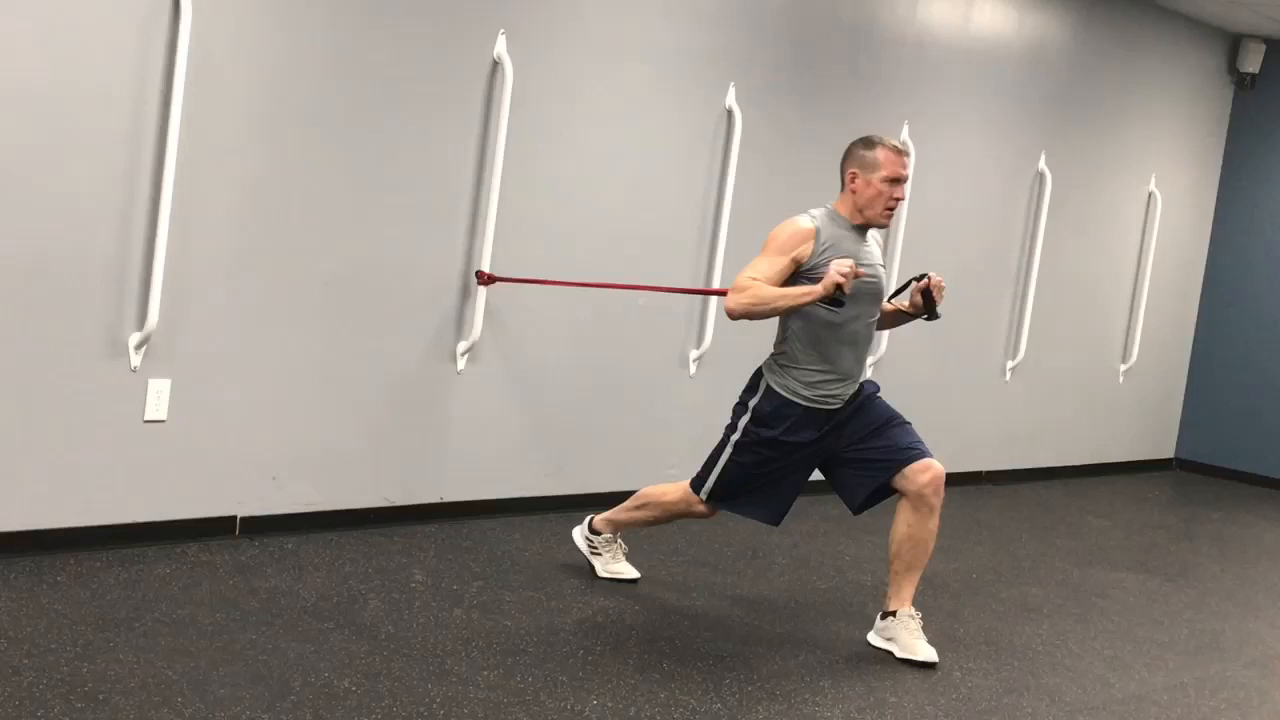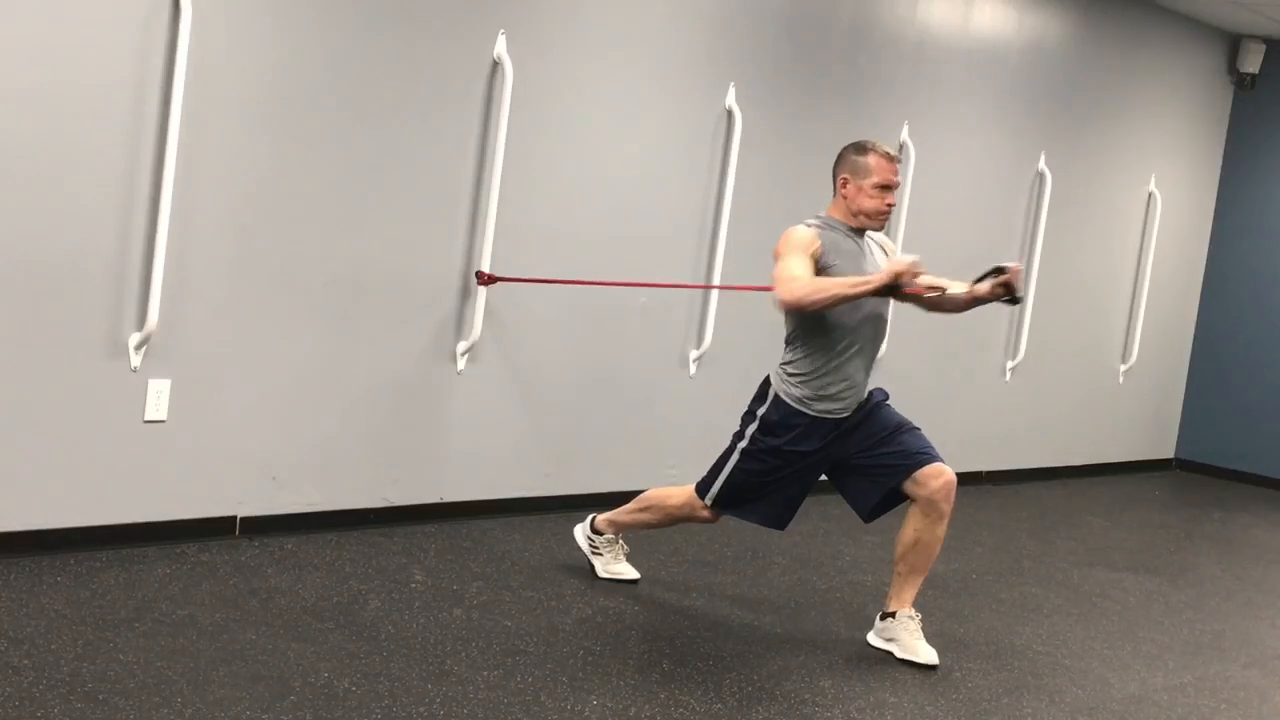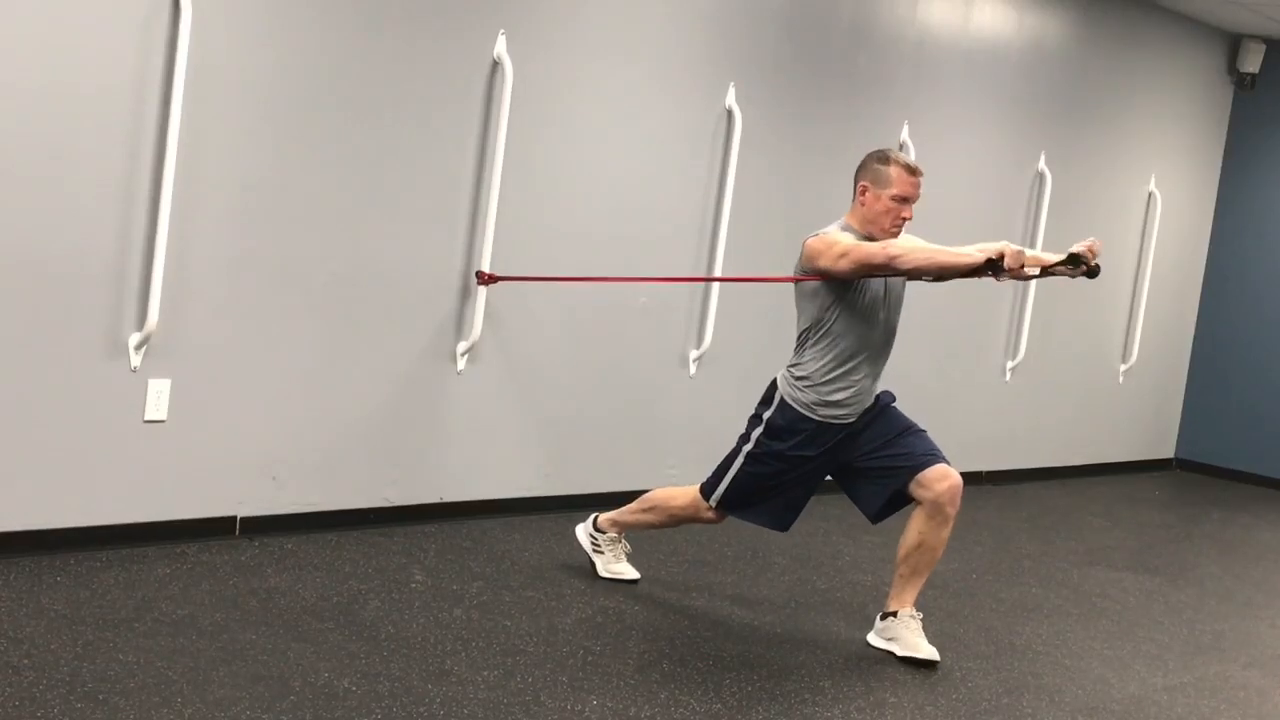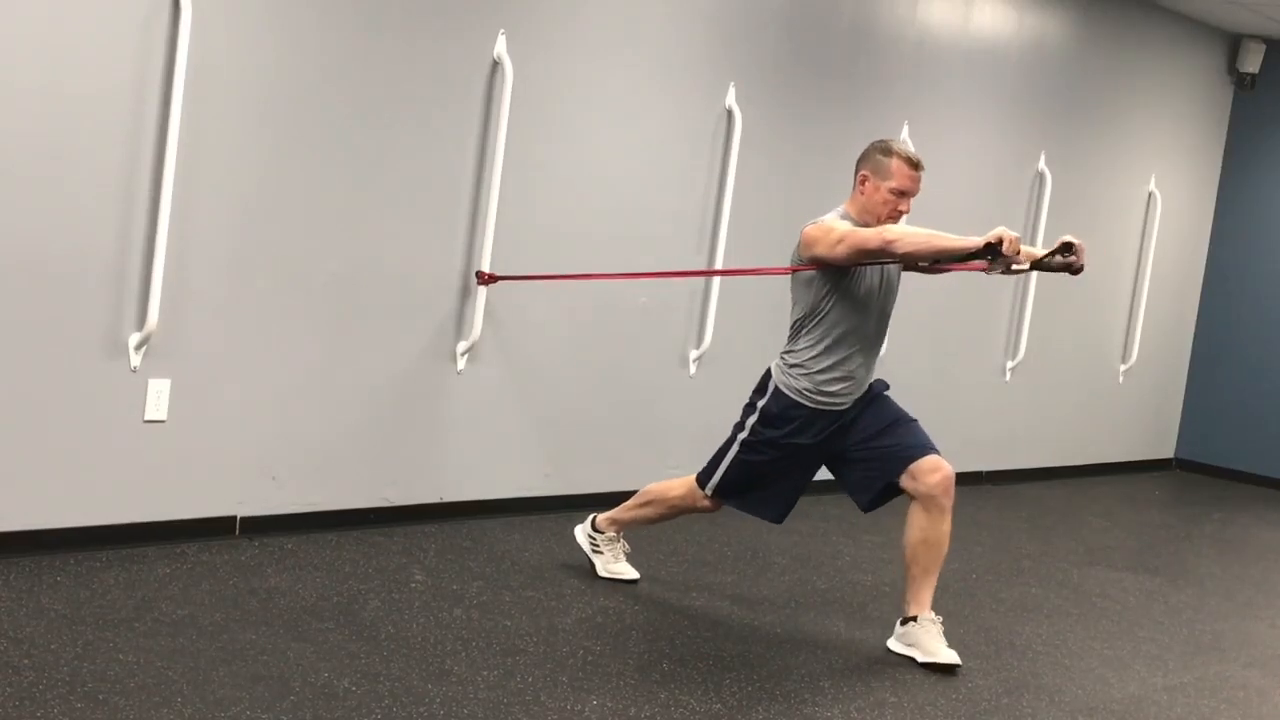
dt=0.5s
person 1, frame 1
left shoulder: (869, 242)
right shoulder: (803, 232)
right elbow: (739, 302)
left wrist: (910, 309)
right wrist: (819, 290)
left hip: (850, 402)
right hip: (784, 404)
left knee: (926, 480)
right knee: (702, 500)
left ankle: (896, 619)
right ankle: (599, 531)
person 1, frame 2
left shoulder: (878, 244)
right shoulder: (805, 239)
left elbow: (932, 296)
right elbow: (793, 296)
left wrist: (984, 292)
right wrist: (875, 281)
left hip: (859, 411)
right hip: (793, 412)
left knee: (938, 486)
right knee: (708, 504)
left ankle: (896, 620)
right ankle: (601, 529)
person 1, frame 3
left shoulder: (898, 245)
right shoulder: (825, 245)
left elbow: (963, 259)
right elbow: (888, 258)
left wrist: (1053, 259)
right wrist: (985, 256)
left hip: (862, 414)
right hip: (798, 416)
left knee: (943, 488)
right knee: (709, 506)
left ankle: (896, 620)
right ankle: (604, 528)
person 1, frame 4
left shoulder: (892, 236)
right shoulder: (823, 233)
left elbow: (953, 255)
right elbow: (886, 243)
left wrist: (1041, 254)
right wrist: (981, 242)
left hip: (857, 402)
right hip: (792, 404)
left knee: (935, 481)
right knee: (707, 495)
left ankle: (916, 624)
right ankle: (602, 529)
